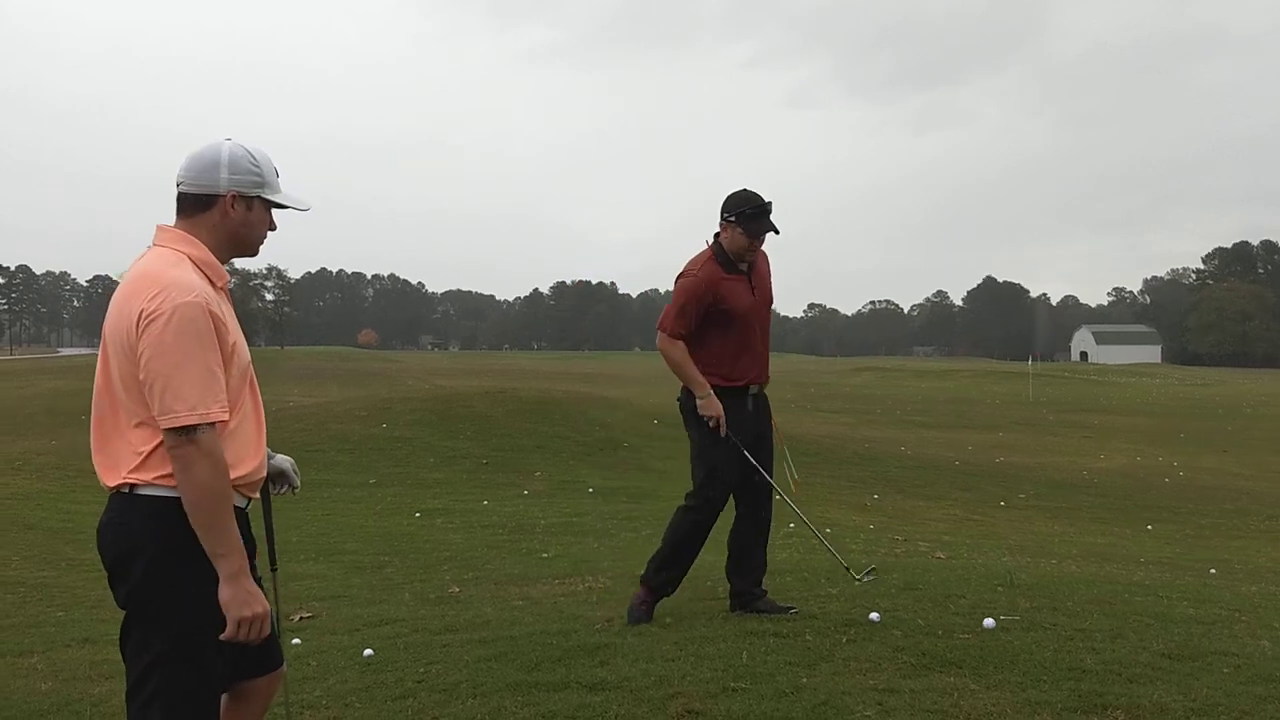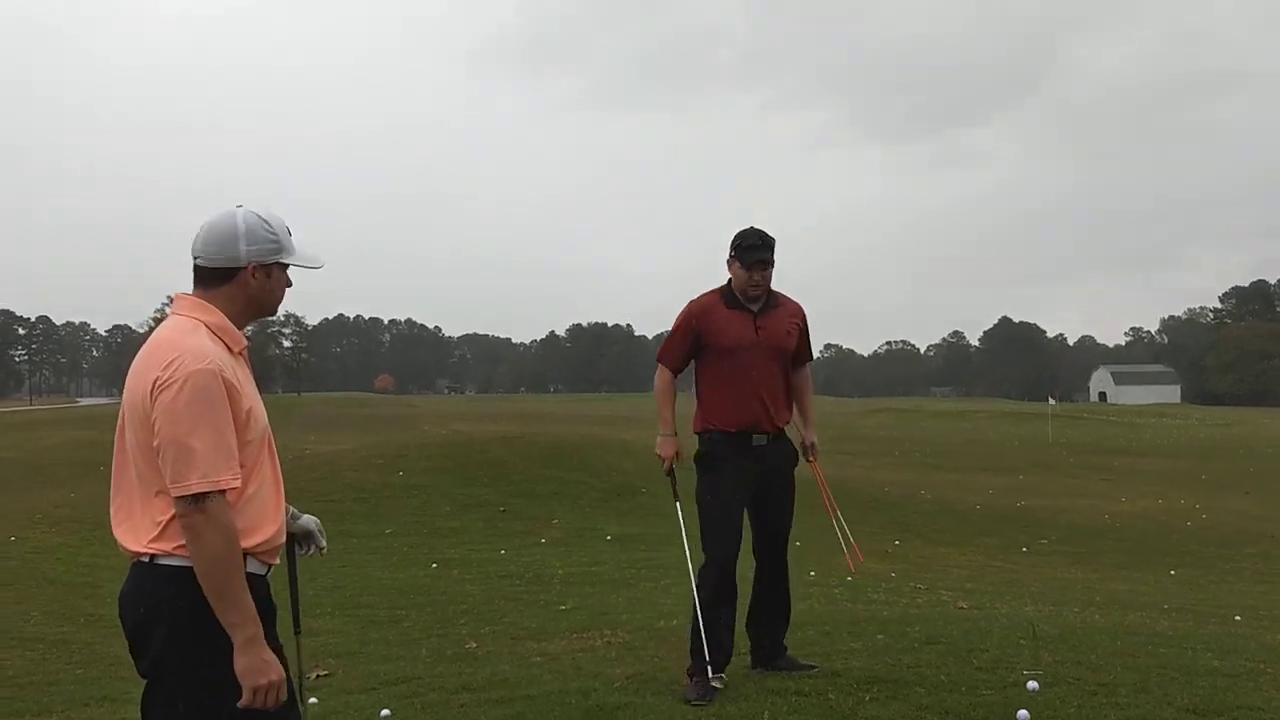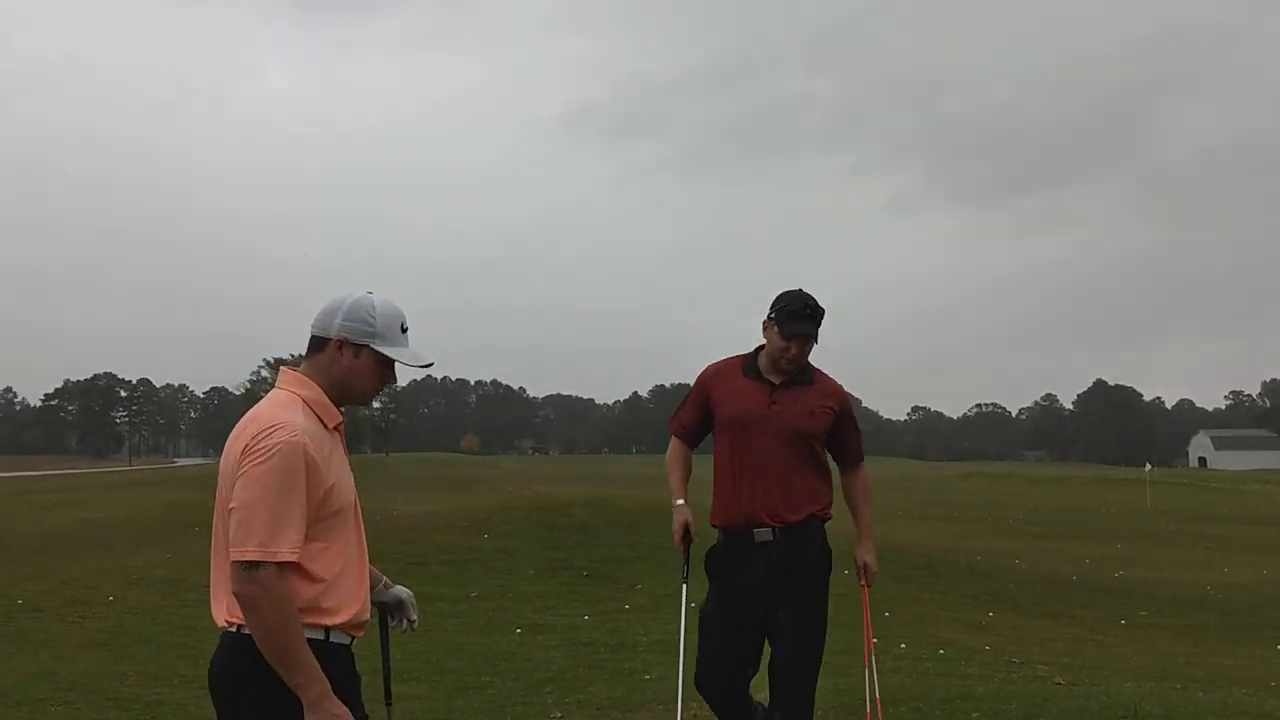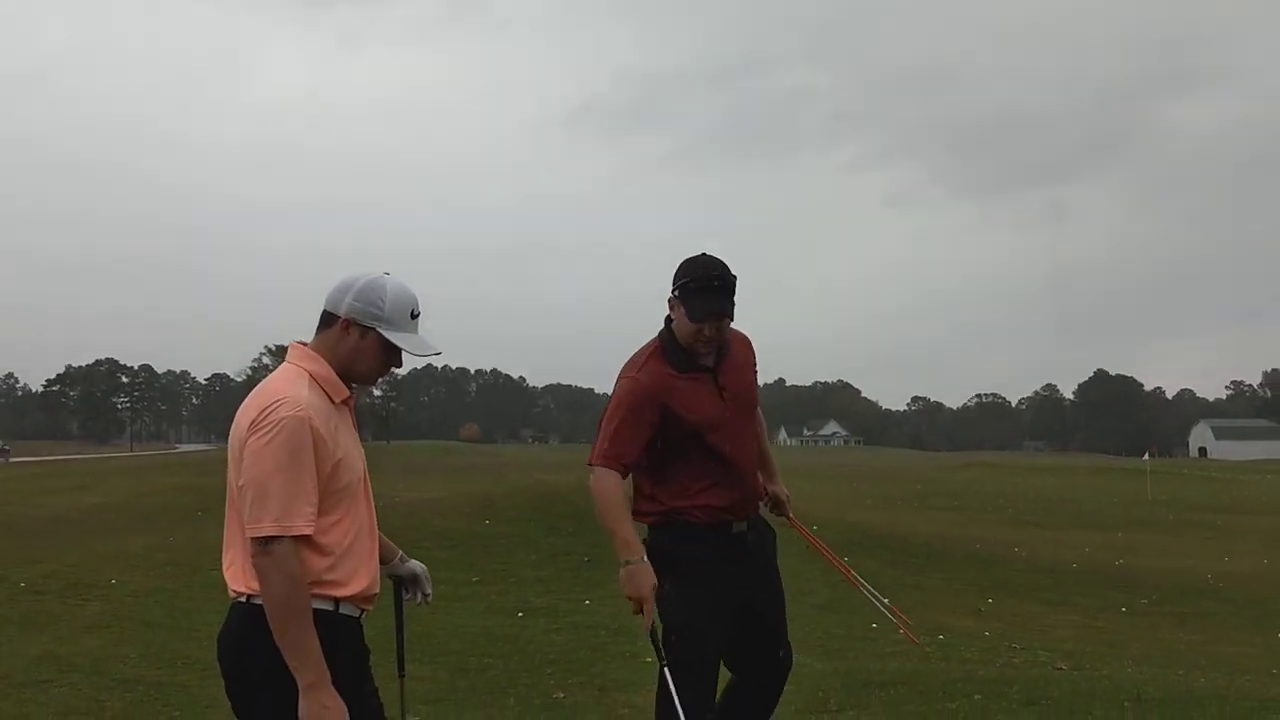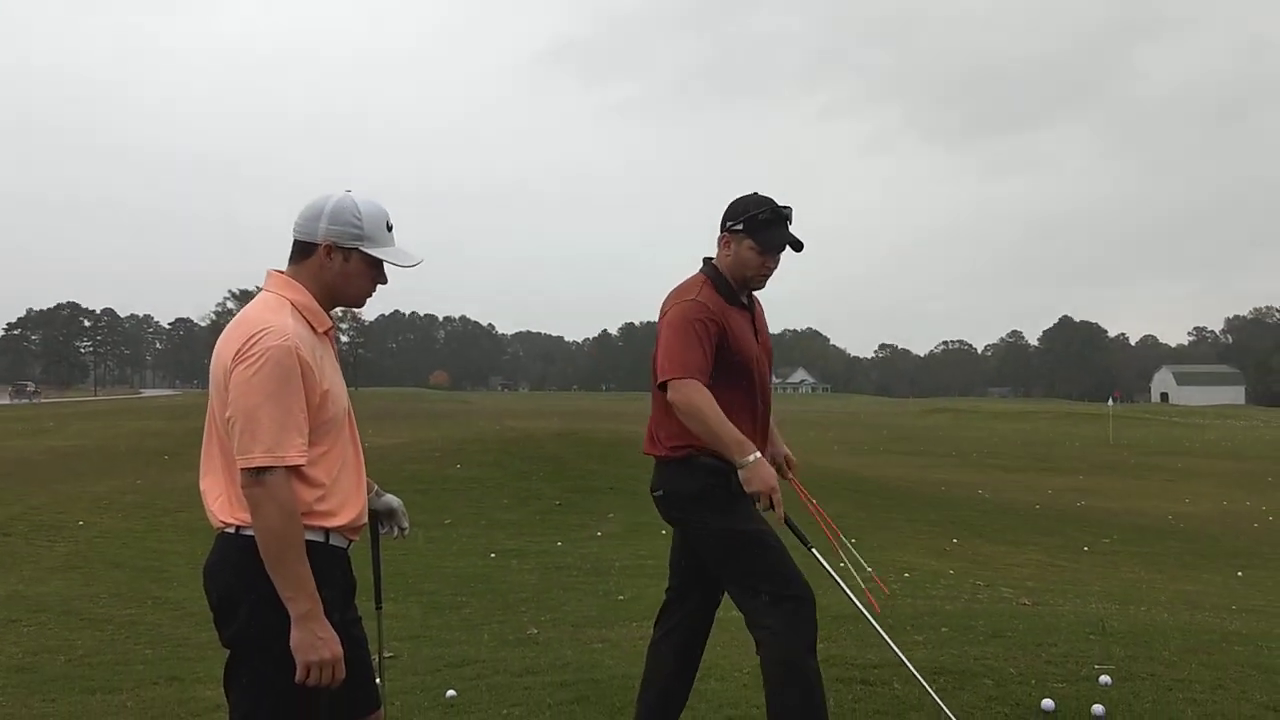
dt=1s
person 1, frame 1
left shoulder: (182, 278)
right shoulder: (180, 293)
right elbow: (189, 444)
left wrist: (254, 455)
right wrist: (235, 574)
left hip: (192, 522)
right hip: (174, 529)
person 1, frame 2
left shoulder: (207, 347)
right shoulder: (196, 362)
right elbow: (200, 511)
left wrist: (281, 516)
right wrist: (248, 640)
left hip: (220, 588)
right hip: (195, 600)
person 1, frame 3
left shoulder: (313, 424)
right shoulder: (285, 433)
right elbow: (254, 580)
left wrist: (377, 585)
left hip: (309, 656)
right hip: (280, 670)
person 1, frame 4
left shoulder: (329, 401)
right shoulder: (291, 409)
right elbow: (273, 551)
left wrist: (393, 558)
left hip: (328, 631)
right hip: (287, 641)
person 1, frame 5
left shoulder: (303, 327)
right shoulder: (274, 337)
right elbow: (264, 481)
left wrist: (368, 492)
right wrist: (305, 616)
left hip: (312, 564)
right hip: (275, 575)
person 2, frame 1
left shoulder: (759, 262)
right shoulder: (700, 277)
right elbow: (667, 340)
right wrist: (704, 394)
left hip: (754, 399)
right hip: (714, 404)
left knee: (757, 500)
right knee: (707, 499)
left ankle: (747, 591)
right ankle: (652, 587)
person 2, frame 2
left shoulder: (792, 313)
right shoulder: (701, 311)
right elbow: (666, 371)
left wrist: (808, 426)
right wrist: (666, 434)
left hip: (775, 449)
right hip: (724, 451)
left knee: (774, 554)
right knee: (721, 559)
left ankle: (769, 648)
right ankle: (706, 667)
person 2, frame 3
left shoulder: (831, 395)
right shoulder: (717, 379)
left elbow: (853, 468)
right elbow: (681, 441)
left wrist: (865, 541)
right wrist: (680, 502)
left hip: (803, 552)
right hip: (737, 548)
left knee: (794, 675)
right knee: (716, 673)
person 2, frame 4
left shoulder: (741, 349)
right shoulder: (644, 380)
right elbow: (606, 472)
left wrist: (771, 477)
right wrist: (632, 561)
left hip: (749, 533)
right hip: (689, 549)
left knee: (770, 665)
person 2, frame 5
left shoulder: (748, 305)
right shoulder: (693, 305)
right elbow: (684, 392)
left wrist: (772, 440)
right wrist: (748, 459)
left hip: (713, 480)
right hip: (703, 481)
left knee: (689, 611)
right knee: (786, 603)
